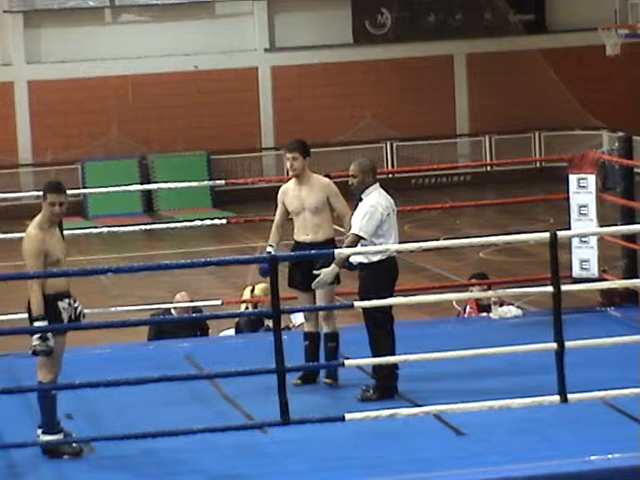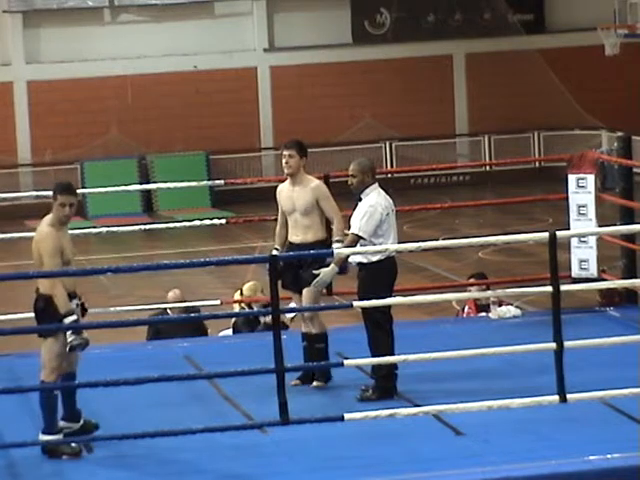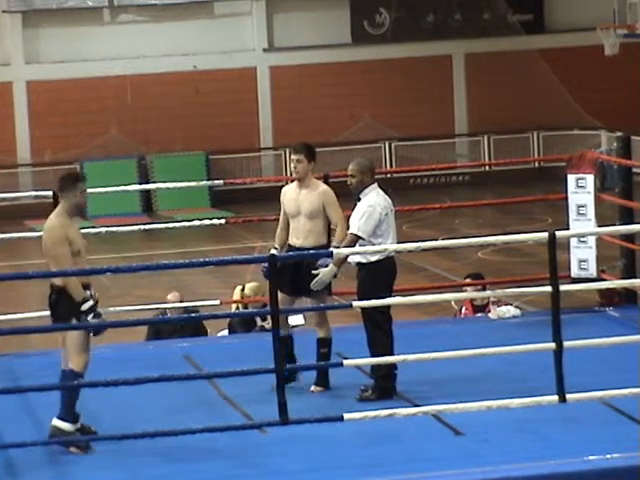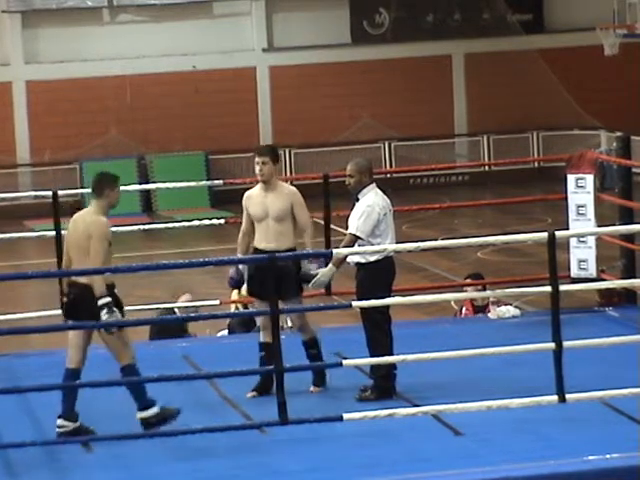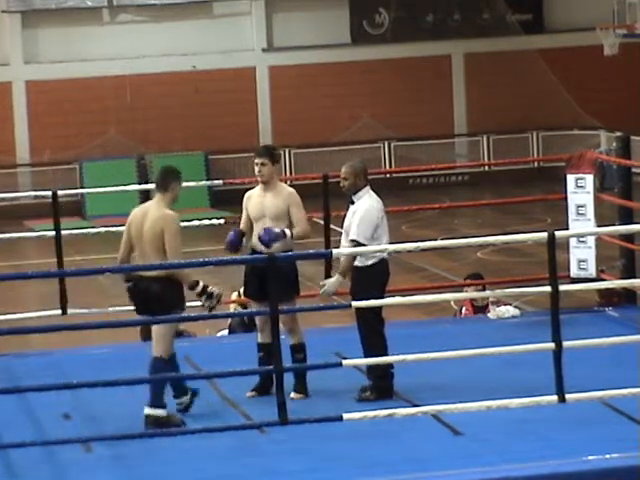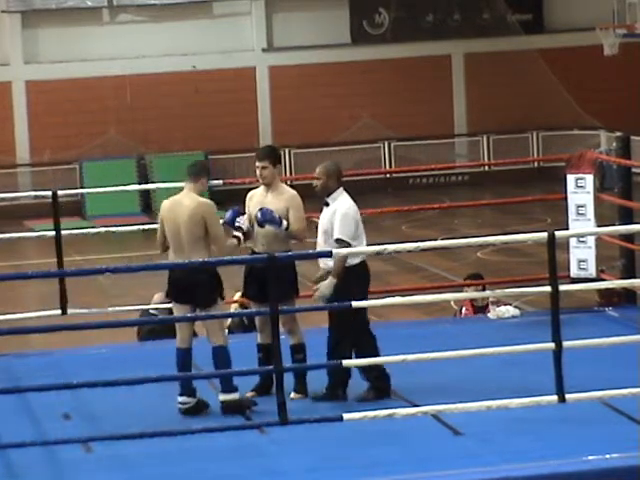
dt=0.7s
person 1, frame 1
left shoulder: (55, 226)
right shoulder: (35, 236)
right elbow: (34, 285)
left wrist: (72, 301)
right wrist: (39, 326)
left hip: (60, 302)
right hip: (46, 305)
left knee: (54, 370)
right knee: (48, 373)
left ankle: (49, 426)
right ankle: (50, 437)
person 1, frame 2
left shoulder: (59, 227)
right shoulder: (48, 235)
right elbow: (55, 283)
left wrist: (77, 300)
right wrist: (71, 321)
left hip: (65, 301)
right hip: (51, 306)
left knee: (70, 364)
right knee: (51, 371)
left ankle: (71, 421)
right ankle: (50, 437)
person 1, frame 3
left shoulder: (70, 219)
right shoulder: (56, 227)
right elbow: (67, 274)
left wrist: (90, 297)
right wrist: (89, 307)
left hip: (75, 295)
right hip: (67, 298)
left knee: (71, 362)
right knee: (78, 361)
left ankle: (69, 420)
right ankle: (62, 424)
person 1, frame 4
left shoulder: (75, 219)
right shoulder: (100, 224)
left elbow: (66, 264)
right elbow: (98, 271)
left wrist: (68, 294)
right wrist: (106, 306)
left hip: (76, 293)
right hip: (97, 295)
left knee: (75, 361)
right knee: (126, 358)
left ankle: (67, 421)
right ankle: (148, 412)
person 1, frame 5
left shoulder: (136, 213)
right shoulder: (169, 218)
left elbow: (122, 258)
right elbow: (175, 265)
left wrist: (131, 284)
right wrist: (201, 289)
left hip: (142, 283)
right hip: (163, 286)
left knee: (164, 345)
right knee: (161, 350)
left ankle: (182, 395)
right ankle: (155, 411)
person 1, frame 6
left shoulder: (166, 205)
right shoulder: (205, 206)
left elbow: (162, 247)
right elbow: (222, 249)
left hip: (177, 275)
right hip: (203, 275)
left knee: (183, 339)
right knee: (218, 338)
left ankle: (186, 398)
right ankle: (229, 396)
person 2, frame 1
left shoulder: (325, 185)
right shoulder: (285, 191)
left elbow: (346, 215)
right elbow: (278, 225)
right wrist: (270, 251)
left hip: (324, 249)
right hip: (300, 251)
left knee: (325, 313)
right knee: (308, 315)
left ankle: (331, 369)
right ankle: (310, 370)
person 2, frame 2
left shoulder: (316, 187)
right shoulder: (281, 190)
left elbow: (337, 220)
left wrist: (336, 249)
right wrist: (276, 252)
left hip: (315, 251)
right hip: (293, 252)
left knee: (311, 313)
right knee: (303, 316)
left ankle: (323, 371)
right ankle: (309, 370)
person 2, frame 3
left shoulder: (324, 192)
right shoulder: (286, 192)
left elbow: (340, 226)
right wrist: (274, 252)
left hip: (315, 256)
right hip: (292, 255)
left knee: (319, 319)
right knee: (278, 313)
left ankle: (322, 376)
right ankle: (289, 367)
person 2, frame 4
left shoulder: (290, 193)
right shoulder: (248, 197)
left elbow: (307, 228)
right elbow: (245, 232)
left hip: (286, 259)
right hip: (259, 260)
left knee: (298, 321)
right knee: (263, 324)
left ankle: (318, 374)
right ankle: (266, 380)
person 2, frame 5
left shoulder: (288, 195)
right shoulder: (249, 197)
left elbow: (305, 229)
right elbow: (244, 229)
left wrist: (283, 234)
right wrist: (237, 236)
left hip: (282, 262)
right hip: (257, 262)
left knee: (289, 323)
right knee: (262, 324)
left ankle: (300, 382)
right ankle: (265, 381)
person 2, frame 6
left shoulder: (290, 196)
right shoulder: (252, 196)
left elbow: (300, 233)
right elbow: (245, 235)
left wrist: (278, 223)
right wrist: (236, 226)
left hip: (281, 264)
right hip: (257, 262)
left knee: (289, 323)
right knee: (262, 324)
left ankle: (301, 381)
right ankle: (265, 381)
person 3, frame 1
left shoulder: (373, 204)
right shoulder: (380, 199)
left elbow: (354, 240)
left wrist: (334, 268)
left hip: (375, 268)
right hip: (380, 265)
left knee: (378, 327)
right knee: (381, 325)
left ankle: (385, 385)
right ankle: (385, 379)
person 3, frame 2
left shoulder: (372, 204)
right shoulder: (379, 199)
left elbow: (354, 240)
left wrist: (333, 268)
left hip: (375, 269)
right hip: (379, 266)
left knee: (377, 327)
right knee: (380, 325)
left ankle: (384, 385)
right ankle: (384, 379)
person 3, frame 3
left shoulder: (371, 204)
right shoulder: (377, 198)
left elbow: (352, 240)
left wrist: (332, 268)
left hip: (374, 268)
right hip: (378, 266)
left knee: (377, 327)
right knee: (379, 325)
left ankle: (383, 385)
right ankle: (384, 379)
person 3, frame 4
left shoulder: (369, 204)
right shoulder: (376, 198)
left elbow: (351, 240)
left wrist: (331, 269)
left hip: (373, 268)
right hip: (377, 266)
left knee: (376, 327)
right knee: (378, 326)
left ankle: (383, 385)
right ankle: (383, 379)
person 3, frame 5
left shoulder: (366, 207)
right shoulder: (364, 202)
left elbow: (355, 247)
left wrist: (338, 278)
right wrist: (342, 275)
left hip: (369, 271)
right hip: (368, 269)
left knee: (370, 329)
right knee: (371, 327)
left ankle: (381, 386)
right ankle: (381, 379)
person 3, frame 6
left shoulder: (344, 208)
right shoulder: (332, 206)
left elbow: (344, 249)
left wrist: (331, 281)
right wrist: (325, 274)
left hip: (350, 275)
right hip: (338, 275)
left knee: (357, 332)
right knee: (338, 332)
left ankle: (379, 385)
right ankle: (336, 387)
